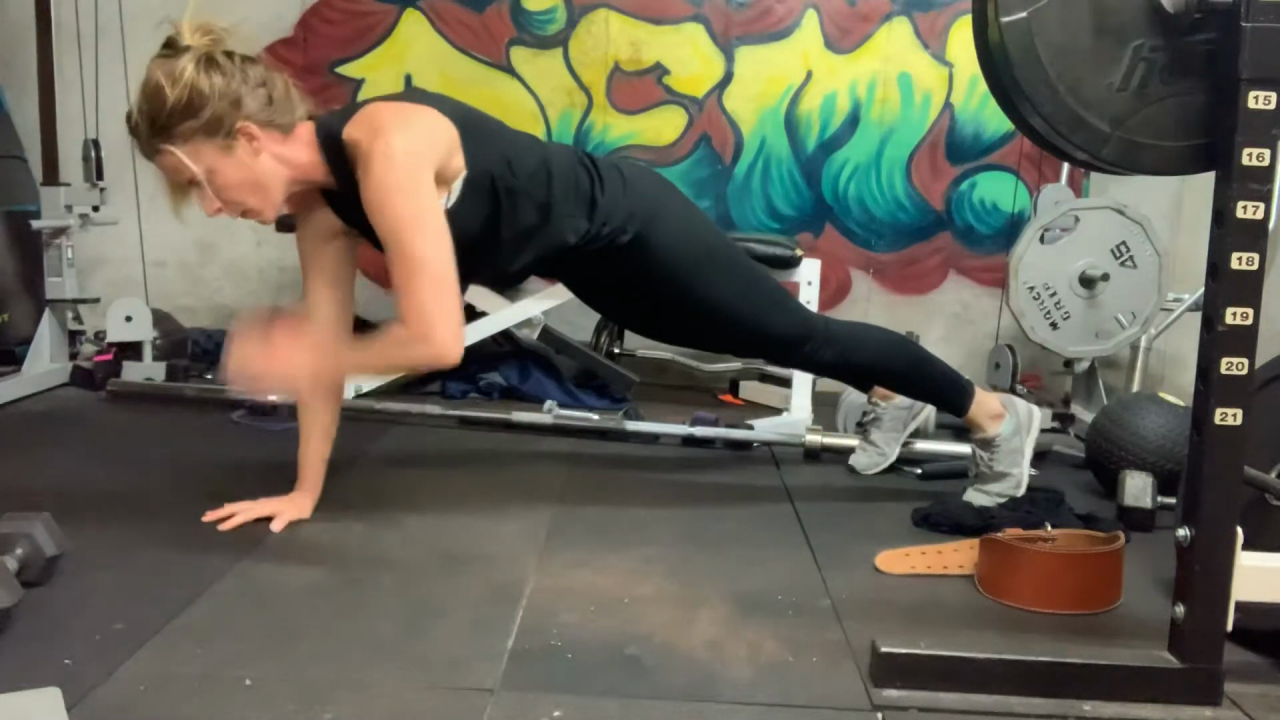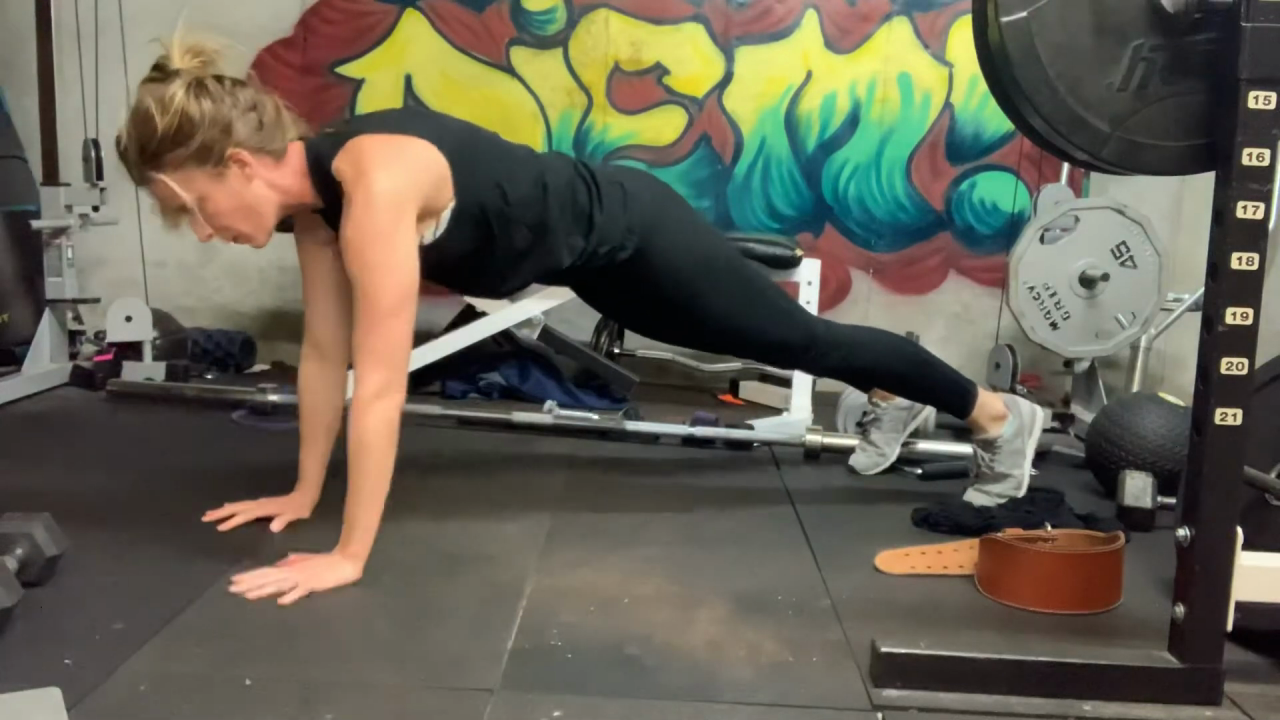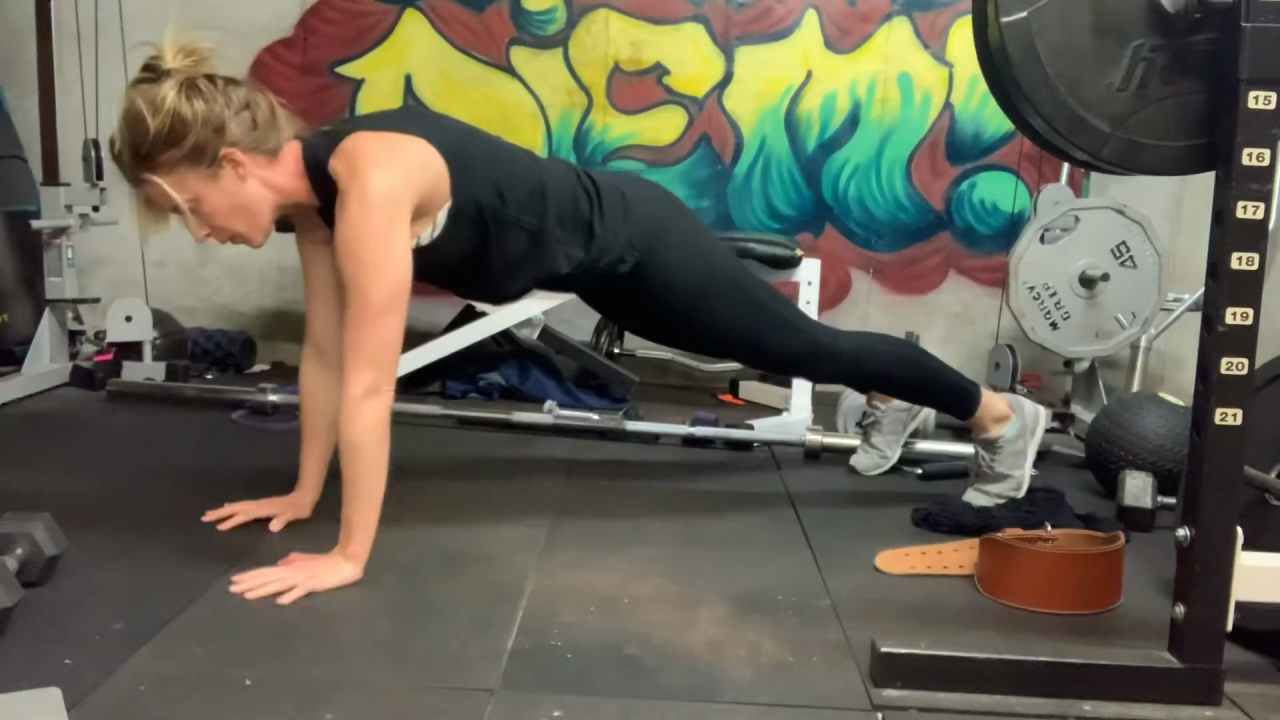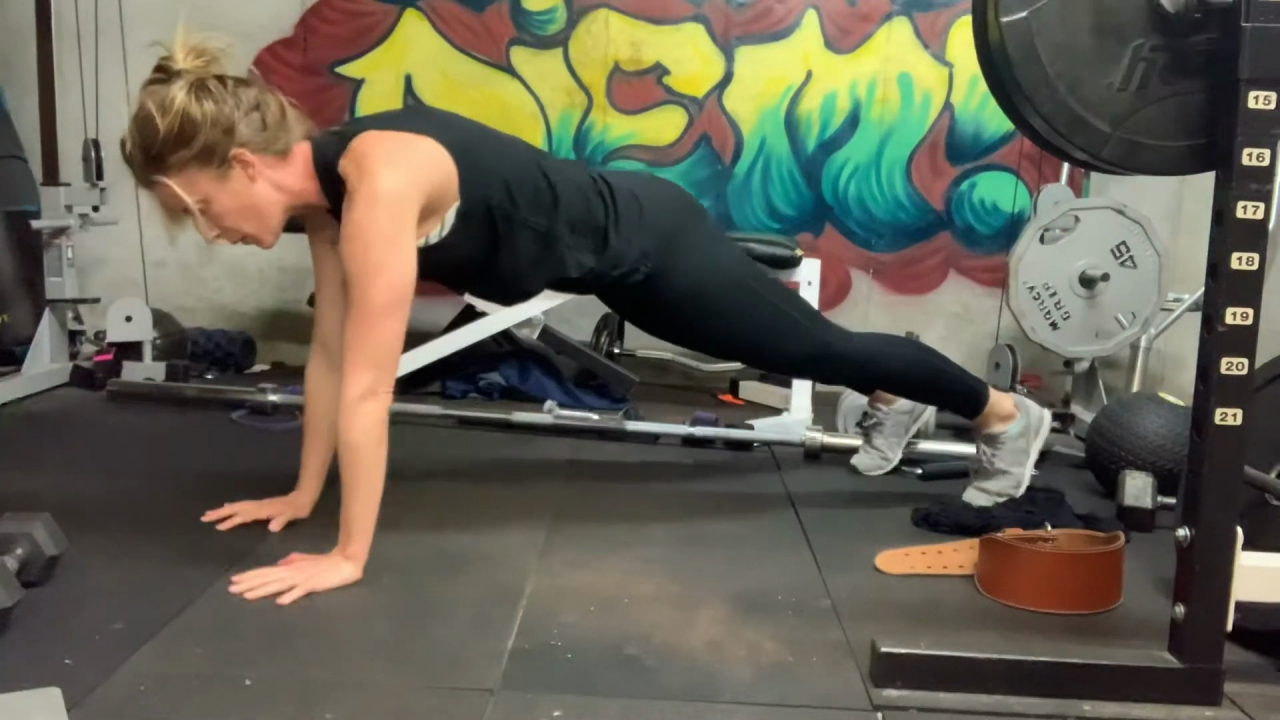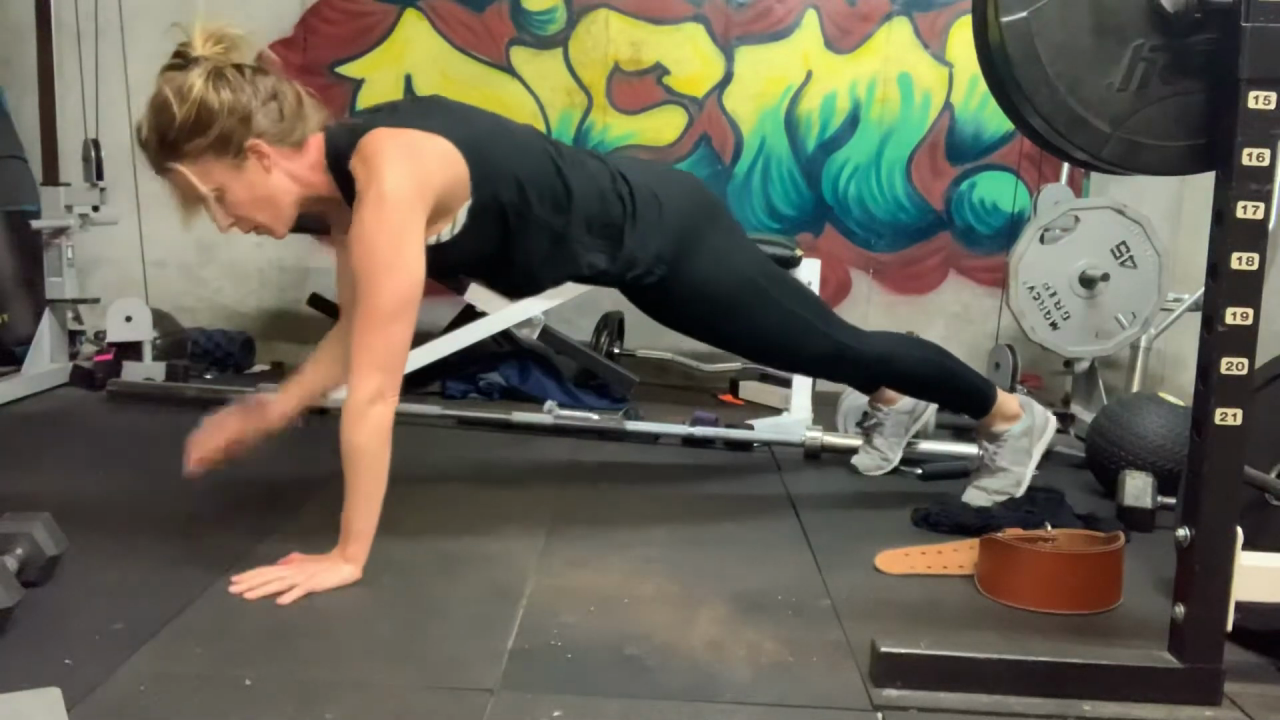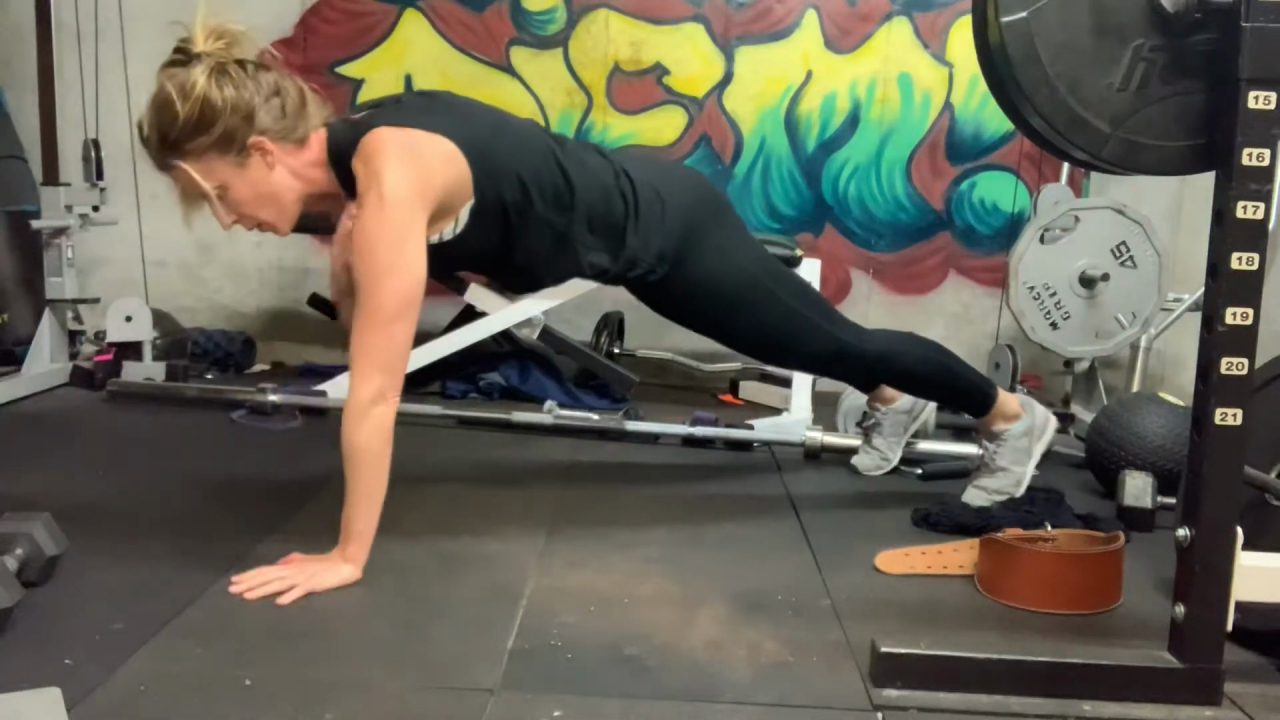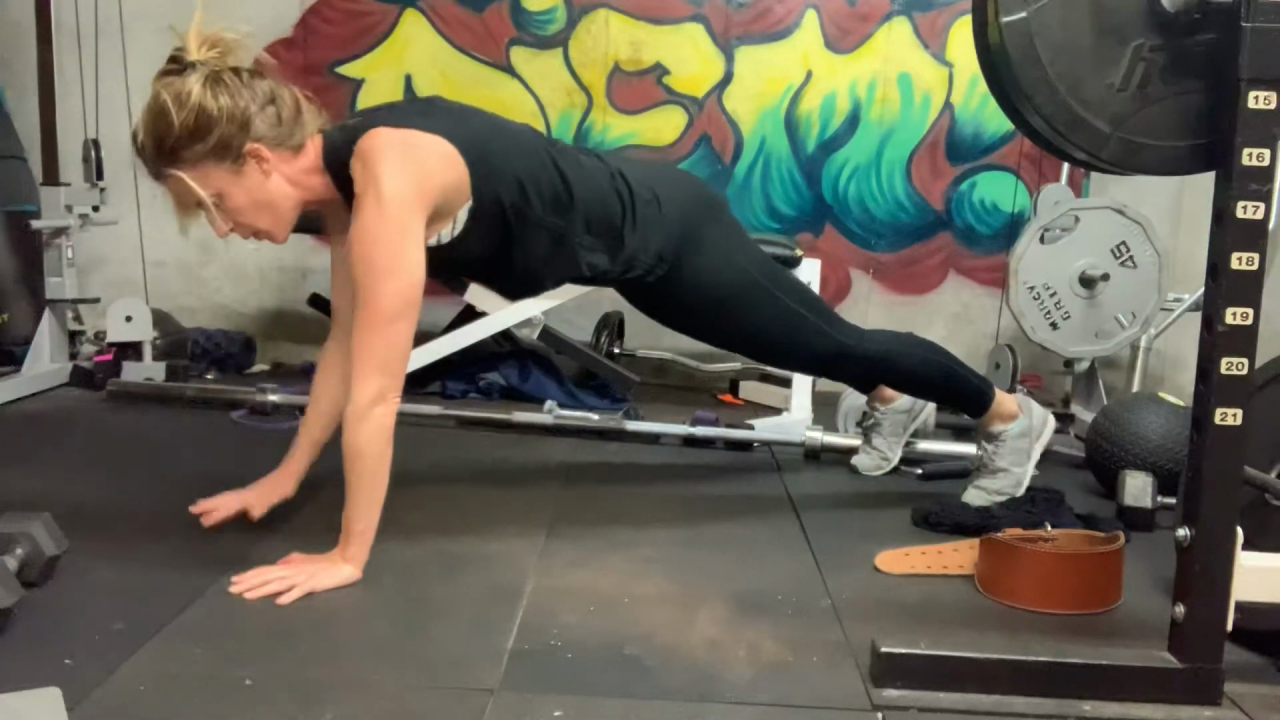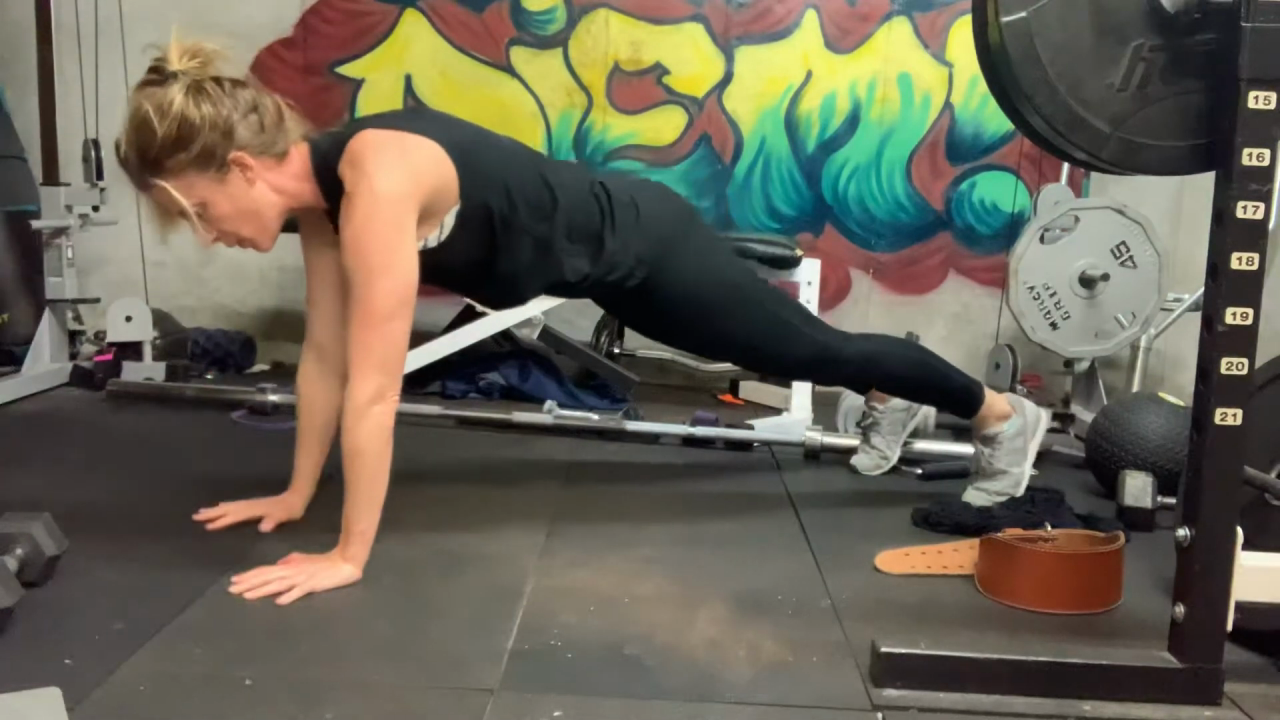
dt=0.3s
person 1, frame 1
left shoulder: (384, 146)
right shoulder: (316, 187)
left elbow: (437, 337)
right elbow: (327, 334)
left wrist: (303, 367)
right wrist: (303, 487)
left hip: (628, 224)
right hip: (585, 257)
left knee: (794, 332)
right knee: (763, 342)
left ankle: (997, 417)
right ankle: (893, 401)
person 1, frame 2
left shoulder: (374, 182)
right shoulder: (313, 195)
left elbow: (379, 388)
right elbow: (324, 352)
left wrist: (346, 557)
right wrist: (303, 494)
left hip: (630, 234)
right hip: (588, 259)
left knee: (799, 338)
right knee: (777, 344)
left ankle: (998, 417)
right ankle: (891, 400)
person 1, frame 3
left shoulder: (369, 180)
right shoulder: (311, 189)
left elbow: (369, 387)
right elbow: (324, 353)
left wrist: (350, 556)
right wrist: (304, 494)
left hip: (632, 240)
right hip: (592, 255)
left knee: (805, 347)
right knee: (784, 347)
left ankle: (1003, 416)
right ankle: (893, 404)
person 1, frame 4
left shoulder: (378, 180)
right shoulder: (326, 188)
left elbow: (368, 387)
right elbow: (330, 353)
left wrist: (348, 556)
right wrist: (303, 494)
left hip: (646, 241)
right hip: (610, 248)
left knee: (815, 347)
right knee: (794, 349)
left ankle: (1007, 416)
right ankle: (895, 405)
person 1, frame 5
left shoulder: (386, 175)
right shoulder: (339, 166)
left elbow: (376, 390)
right elbow: (362, 341)
left wrist: (348, 557)
right wrist: (279, 407)
left hip: (662, 234)
right hip: (628, 228)
left knee: (826, 345)
right knee: (806, 345)
left ankle: (1012, 418)
right ankle: (896, 406)
person 1, frame 6
left shoulder: (389, 172)
right shoulder: (345, 155)
left elbow: (375, 389)
right elbow: (377, 322)
left wrist: (348, 558)
right wrist: (344, 276)
left hip: (666, 227)
right hip: (631, 211)
left knee: (823, 342)
right knee: (806, 341)
left ankle: (1013, 418)
right ankle: (893, 404)
person 1, frame 7
left shoulder: (386, 177)
right shoulder: (335, 173)
left elbow: (376, 392)
right elbow: (347, 343)
left wrist: (347, 557)
right wrist: (285, 478)
left hip: (664, 232)
right hip: (625, 237)
left knee: (826, 342)
right knee: (806, 346)
left ankle: (1011, 417)
right ankle: (895, 403)
person 1, frame 8
left shoulder: (375, 179)
right shoulder: (319, 188)
left elbow: (373, 391)
right elbow: (325, 355)
left wrist: (348, 556)
right wrist: (296, 496)
left hip: (641, 244)
right hip: (605, 257)
left knee: (809, 347)
right knee: (789, 352)
left ankle: (1005, 416)
right ankle: (891, 401)
